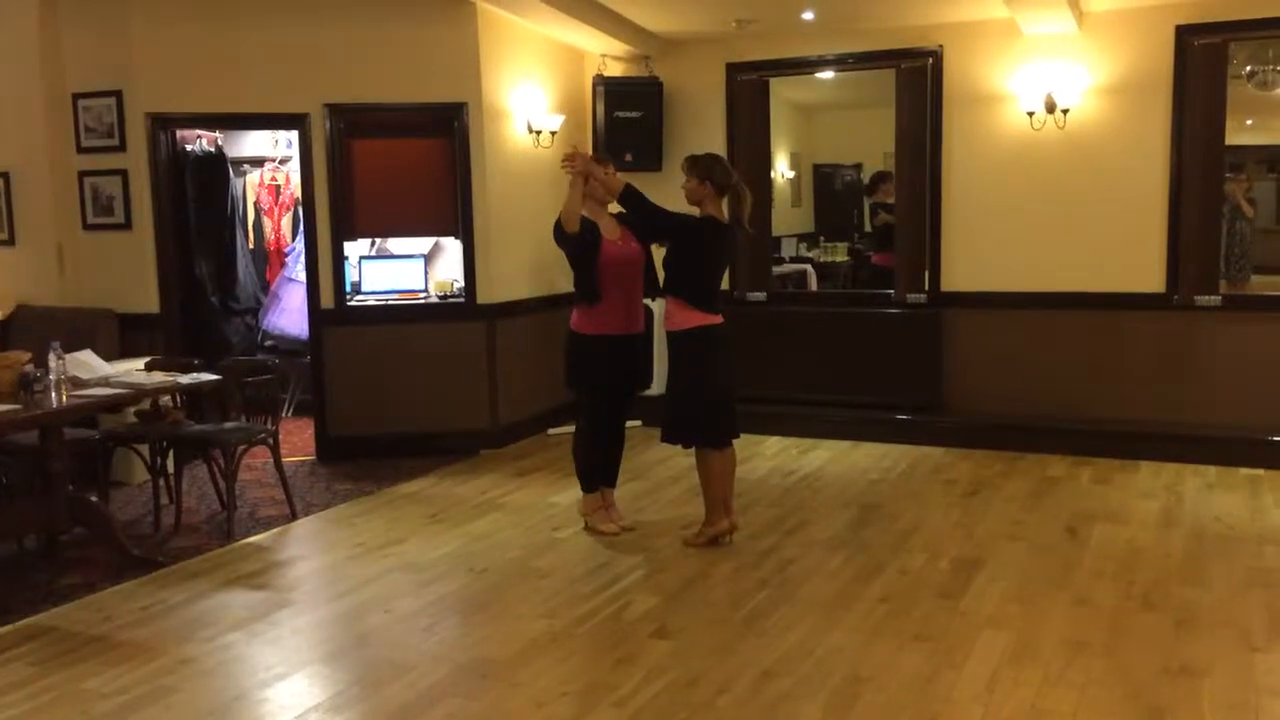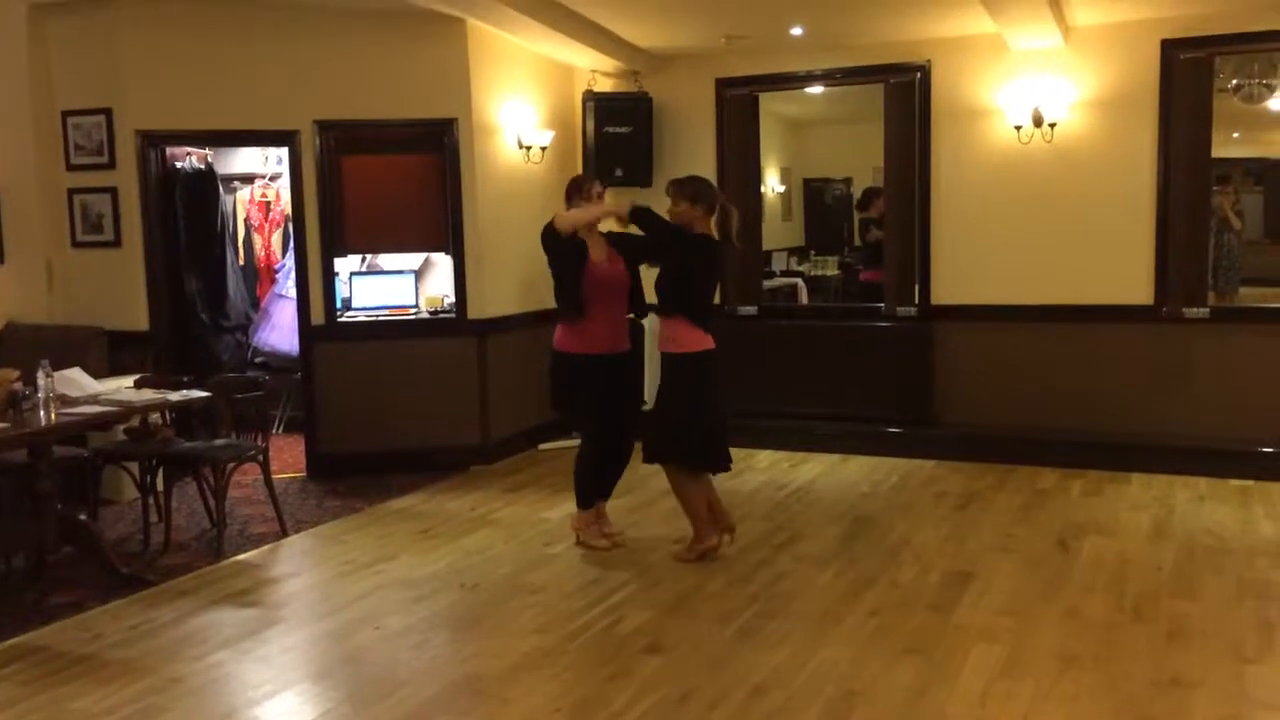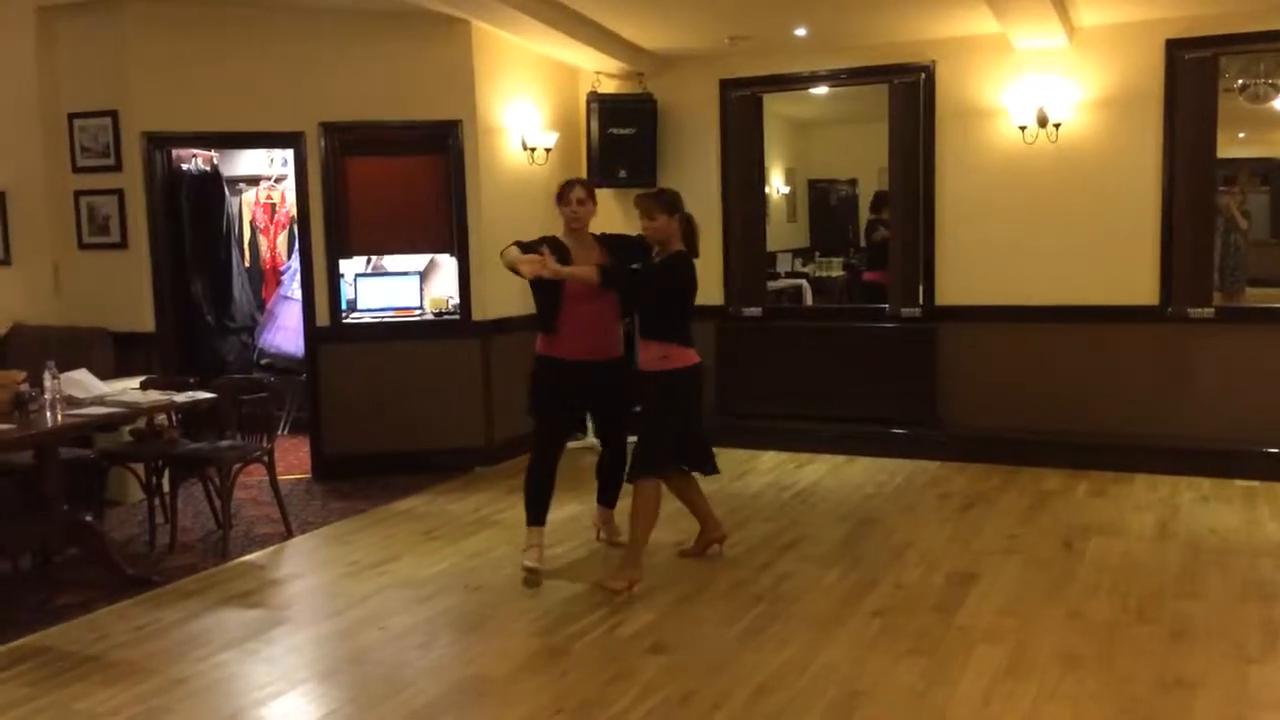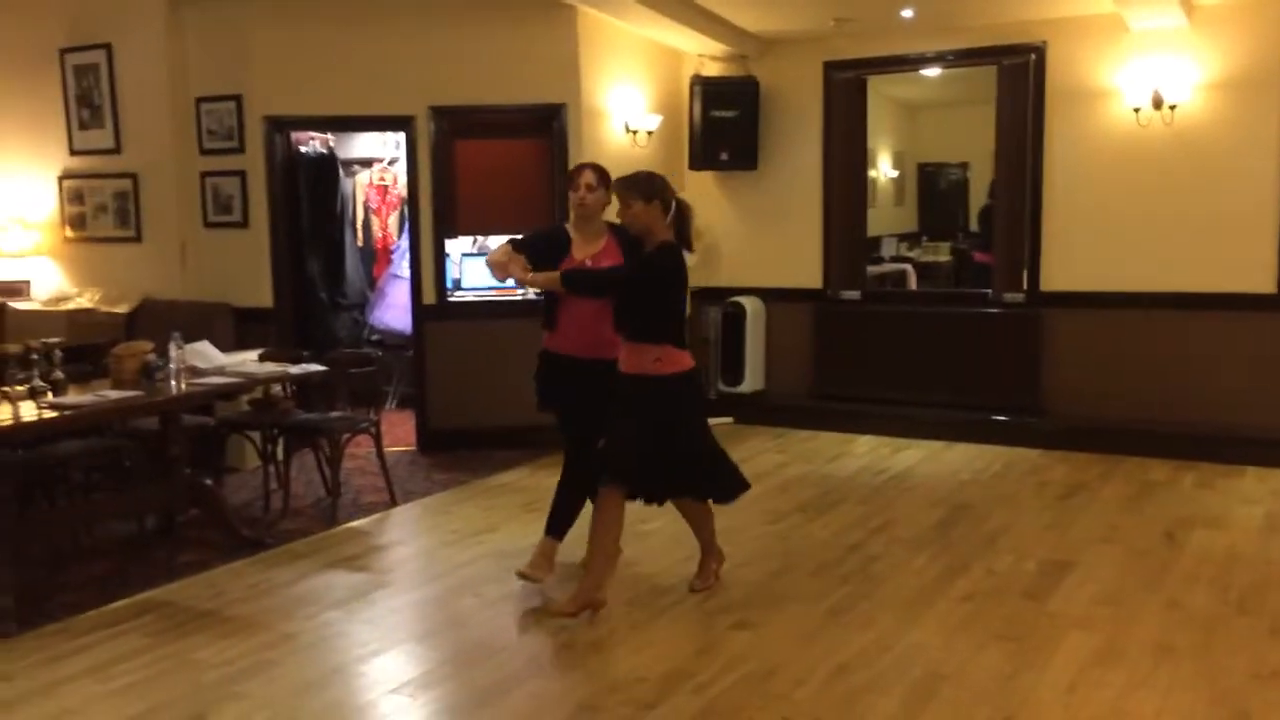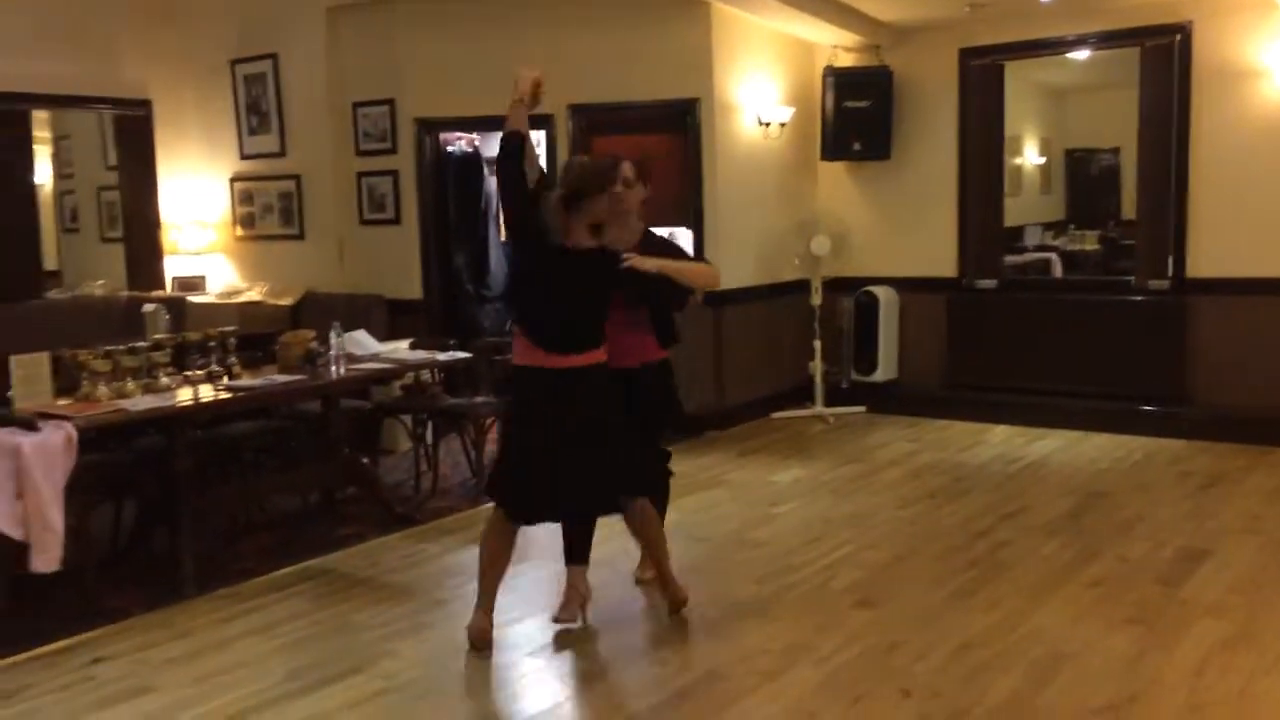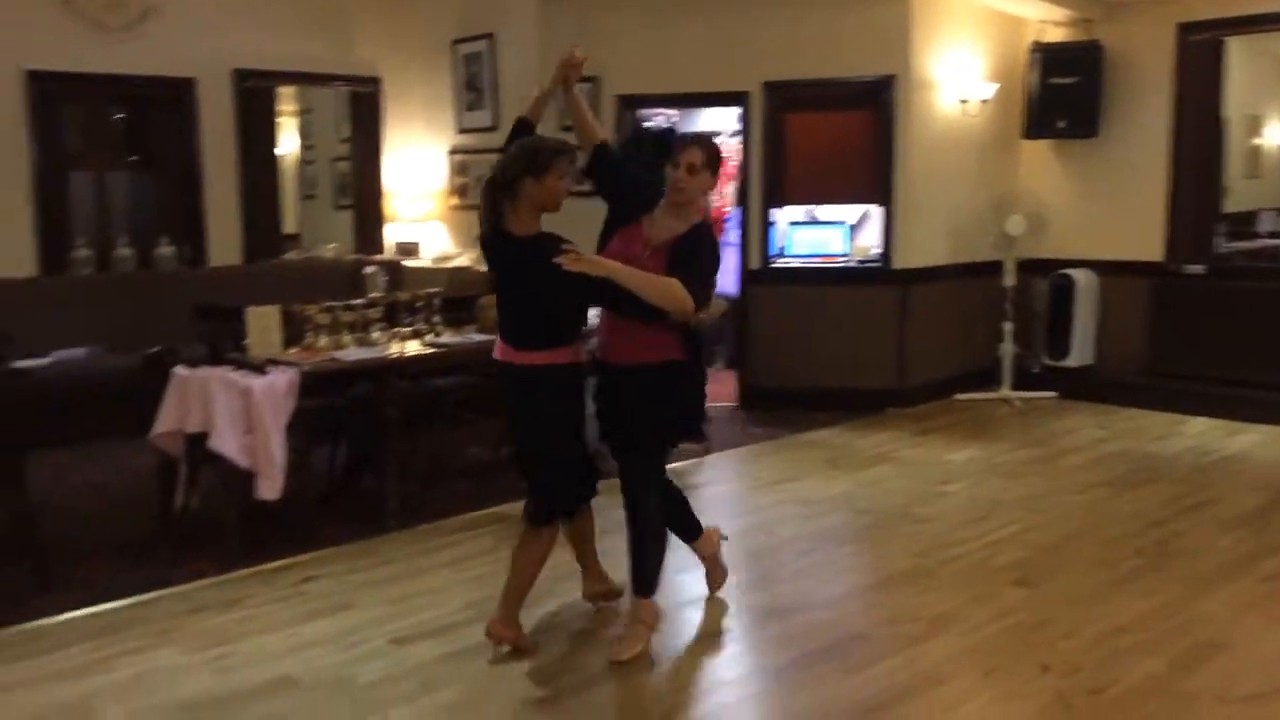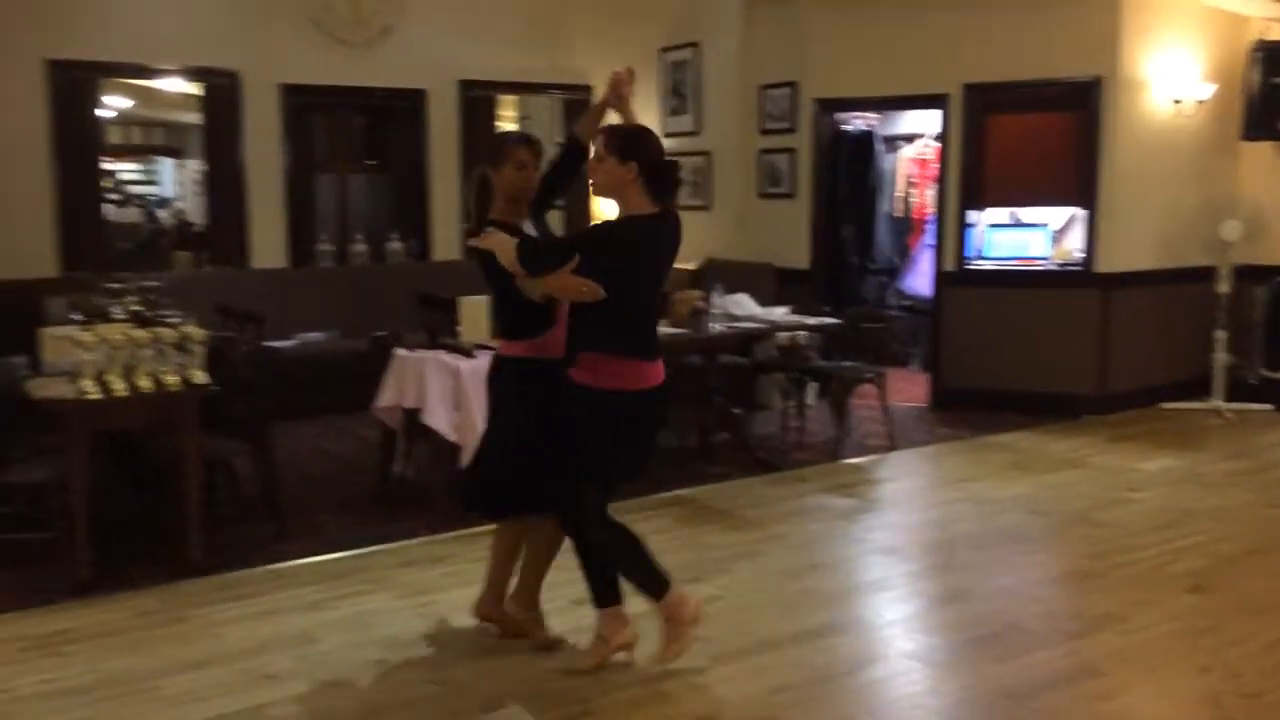
dt=0.7s
person 1, frame 1
left shoulder: (700, 230)
right shoulder: (718, 230)
left elbow: (643, 210)
right elbow: (655, 225)
left wrist: (595, 172)
right wrist: (601, 174)
left hip: (694, 338)
right hip: (708, 335)
left knee: (704, 434)
right knee: (716, 431)
left ankle: (715, 519)
right ankle: (726, 514)
person 1, frame 2
left shoulder: (696, 246)
right shoulder: (698, 248)
left elbow: (645, 219)
right elbow: (654, 246)
left wrist: (622, 207)
left hip: (687, 359)
right hip: (689, 357)
left knee: (676, 451)
right knee: (684, 449)
left ankle: (704, 534)
right ankle: (718, 518)
person 1, frame 3
left shoulder: (678, 268)
right shoulder: (656, 261)
left elbow: (624, 280)
left wrist: (561, 271)
left hip: (675, 375)
right hip: (658, 373)
left knee: (648, 466)
right knee: (673, 460)
left ankle: (631, 565)
right ankle: (710, 526)
person 1, frame 4
left shoulder: (663, 261)
right shoulder: (650, 257)
left elbow: (599, 282)
left wrist: (531, 279)
left hip: (668, 384)
right hip: (636, 382)
left knee: (680, 482)
right knee: (611, 483)
left ankle: (711, 554)
right ankle: (593, 585)
person 1, frame 5
left shoulder: (529, 239)
right shoulder: (606, 263)
left elbow: (510, 174)
left wrist: (519, 105)
left hip: (532, 385)
right hip: (587, 386)
left knee: (512, 500)
right knee: (624, 486)
left ankle: (483, 614)
right ankle: (670, 583)
person 1, frame 6
left shoulder: (497, 232)
right shoulder: (545, 254)
left elbow: (519, 142)
right elbow: (616, 296)
left wrist: (554, 84)
left hip: (519, 371)
right hip: (548, 378)
left knee: (571, 480)
right knee: (553, 499)
left ankle: (594, 578)
right ankle: (506, 617)
person 1, frame 7
left shoulder: (526, 218)
right shoulder: (491, 234)
right elbow: (525, 292)
right wrist: (558, 289)
left hip: (547, 367)
right hip: (521, 373)
left knee: (529, 497)
right knee: (545, 495)
left ankle: (497, 599)
right ankle: (522, 603)
person 2, frame 1
left shoulder: (630, 225)
right shoulder: (580, 228)
right elbow: (565, 228)
right wrist: (576, 175)
left hip: (630, 338)
right hip: (592, 340)
left knee: (616, 420)
right knee: (592, 420)
left ankle: (609, 500)
right ankle: (591, 505)
person 2, frame 2
left shoulder: (620, 244)
right shoulder: (566, 248)
right elbow: (556, 225)
right wrist: (609, 208)
left hip: (618, 356)
right hip: (577, 359)
left knee: (624, 435)
right knee: (596, 438)
left ankle: (599, 508)
right ankle: (585, 520)
person 2, frame 3
left shoulder: (614, 247)
right shoulder: (548, 249)
right elbow: (512, 253)
right wrist: (519, 261)
left hip: (608, 364)
right hip: (558, 365)
left knee: (614, 443)
right knee: (547, 447)
left ankle: (605, 518)
right ankle: (533, 540)
person 2, frame 4
left shoulder: (627, 240)
right shoulder: (552, 239)
right elbow: (509, 253)
right wrist: (502, 260)
left hip: (607, 366)
right hip: (561, 363)
left knee: (579, 455)
right knee: (583, 451)
left ankle: (548, 549)
person 2, frame 5
left shoulder: (656, 248)
left elbow: (708, 279)
left wrist: (652, 265)
left hip: (641, 376)
left knee: (647, 462)
right ankle: (576, 582)
person 2, frame 6
left shoulder: (700, 241)
right shoulder: (637, 199)
left elbow: (682, 300)
right elbow: (596, 146)
left wrist: (606, 267)
right wrist: (569, 88)
left hip: (665, 376)
right hip: (617, 369)
left knee: (639, 481)
right knee: (645, 473)
left ankle: (643, 608)
right ankle: (704, 542)
person 2, frame 7
left shoulder: (617, 240)
right shoulder: (660, 224)
left elbow: (532, 268)
right elbow: (659, 169)
left wrist: (497, 241)
right wrist: (616, 108)
left hip: (613, 391)
right hip: (630, 383)
left knee: (579, 504)
right knee: (585, 497)
left ankle: (674, 604)
right ankle: (613, 621)
